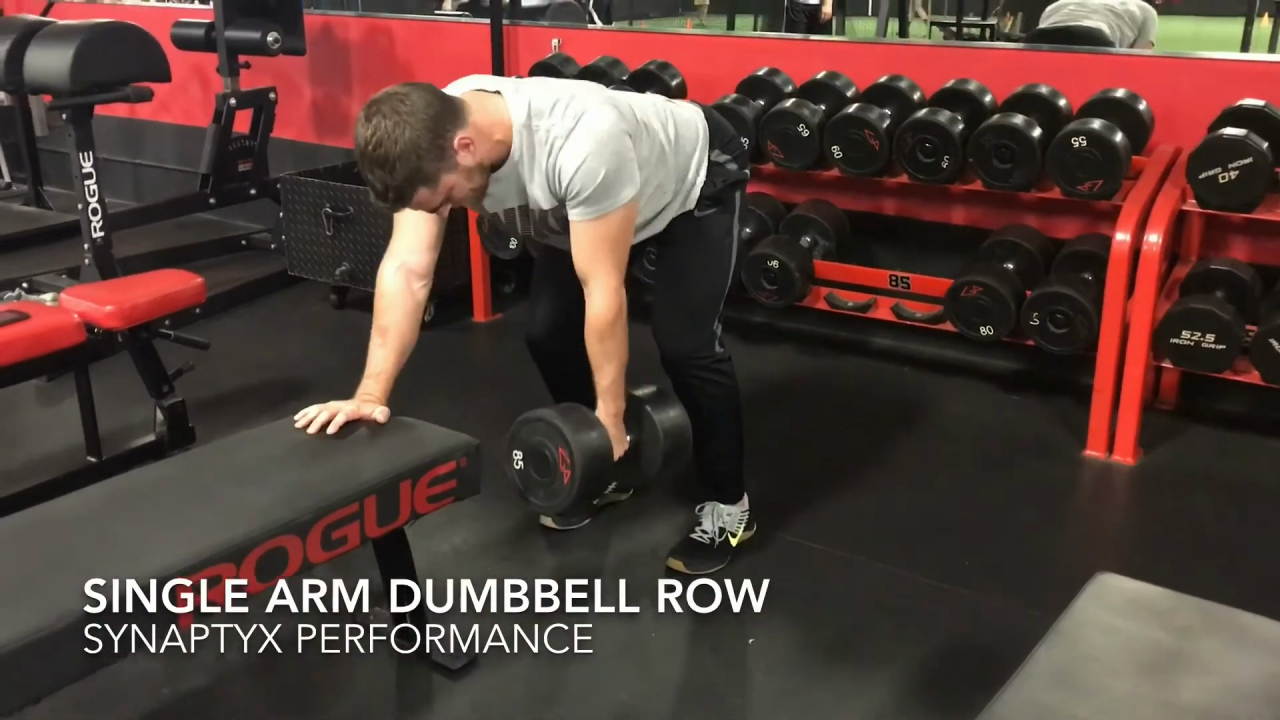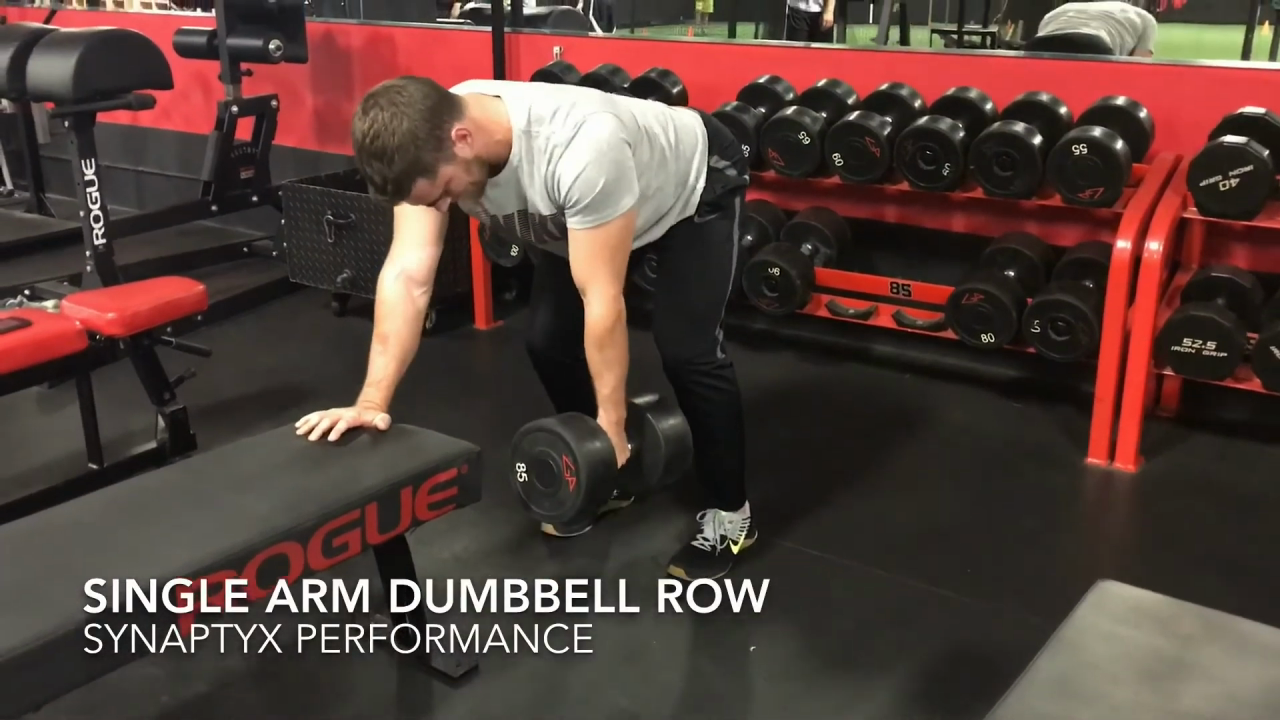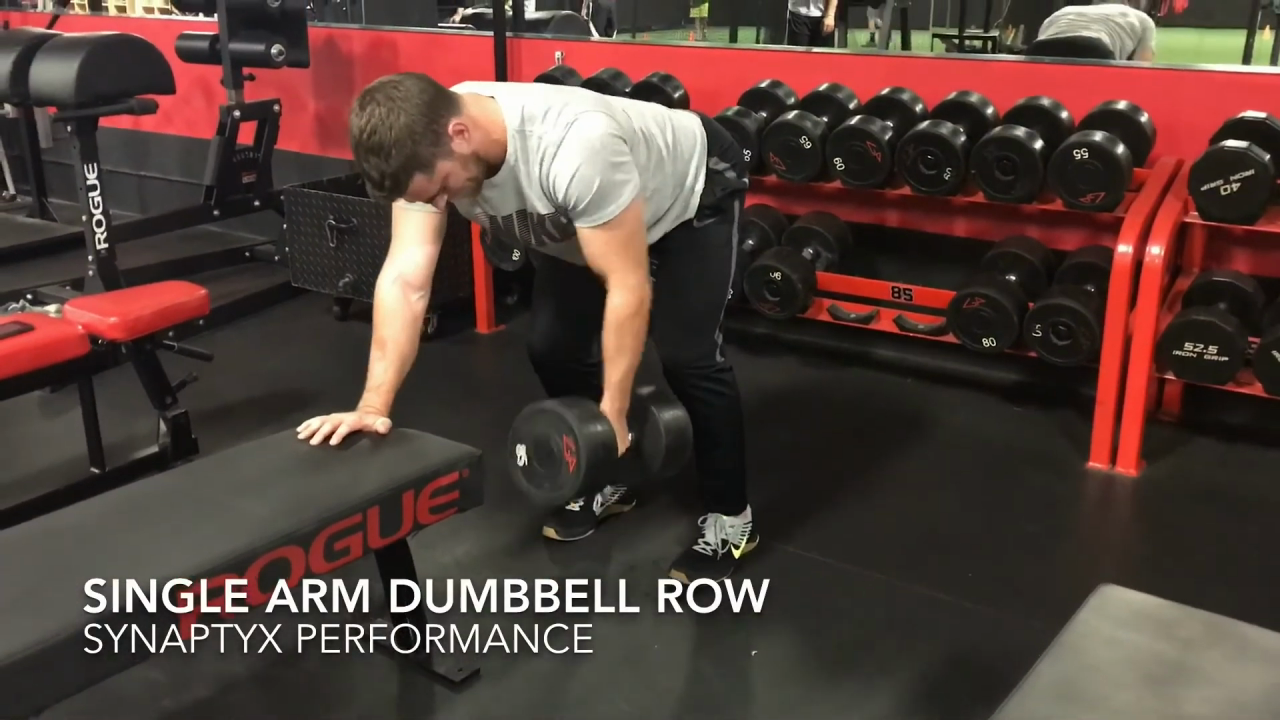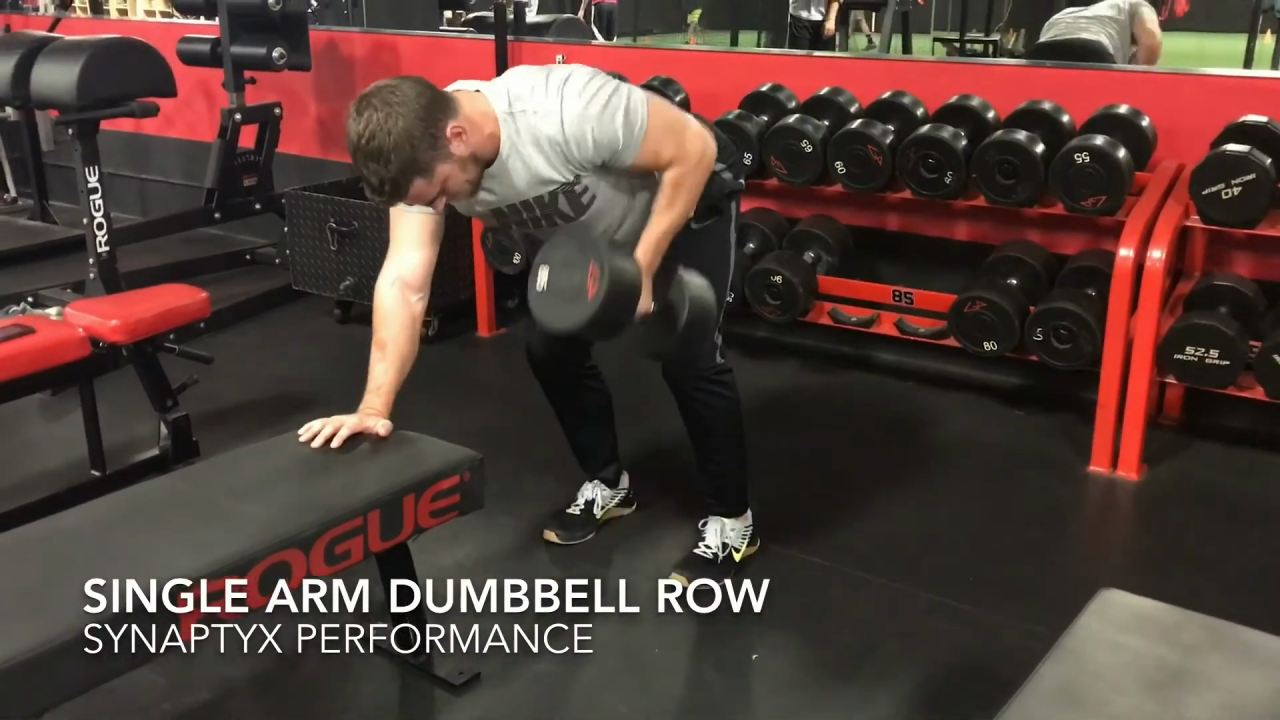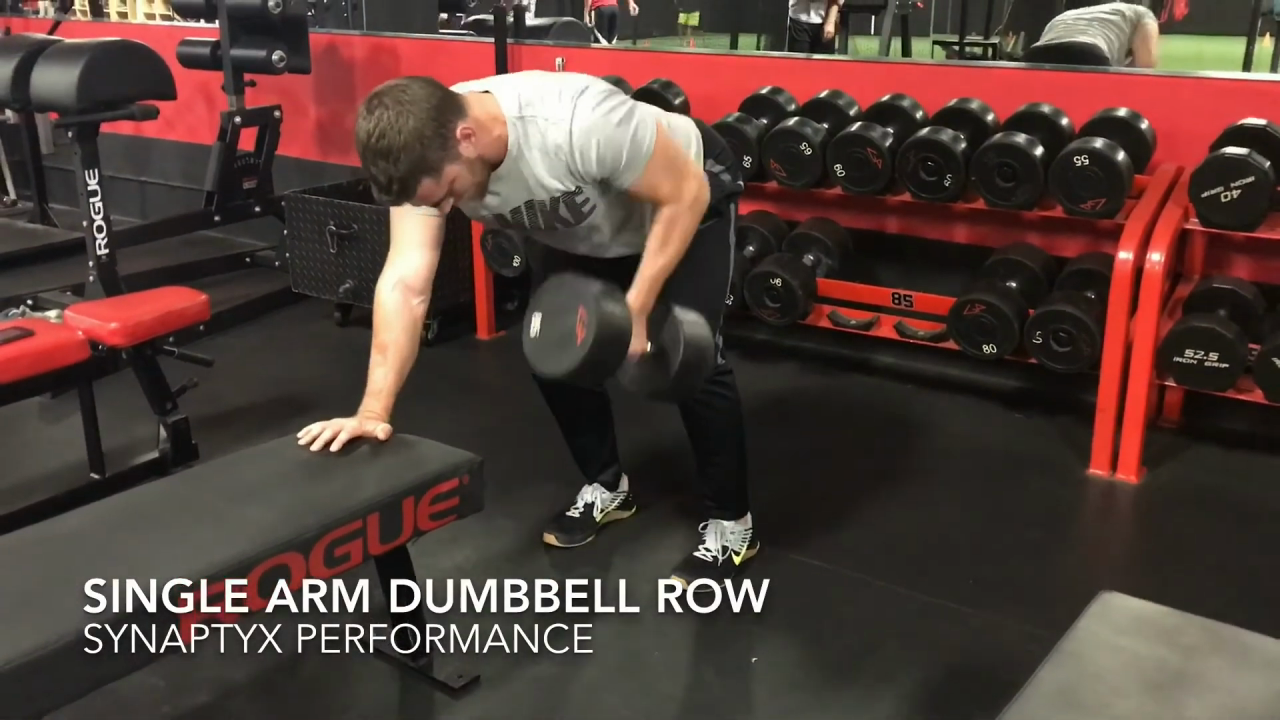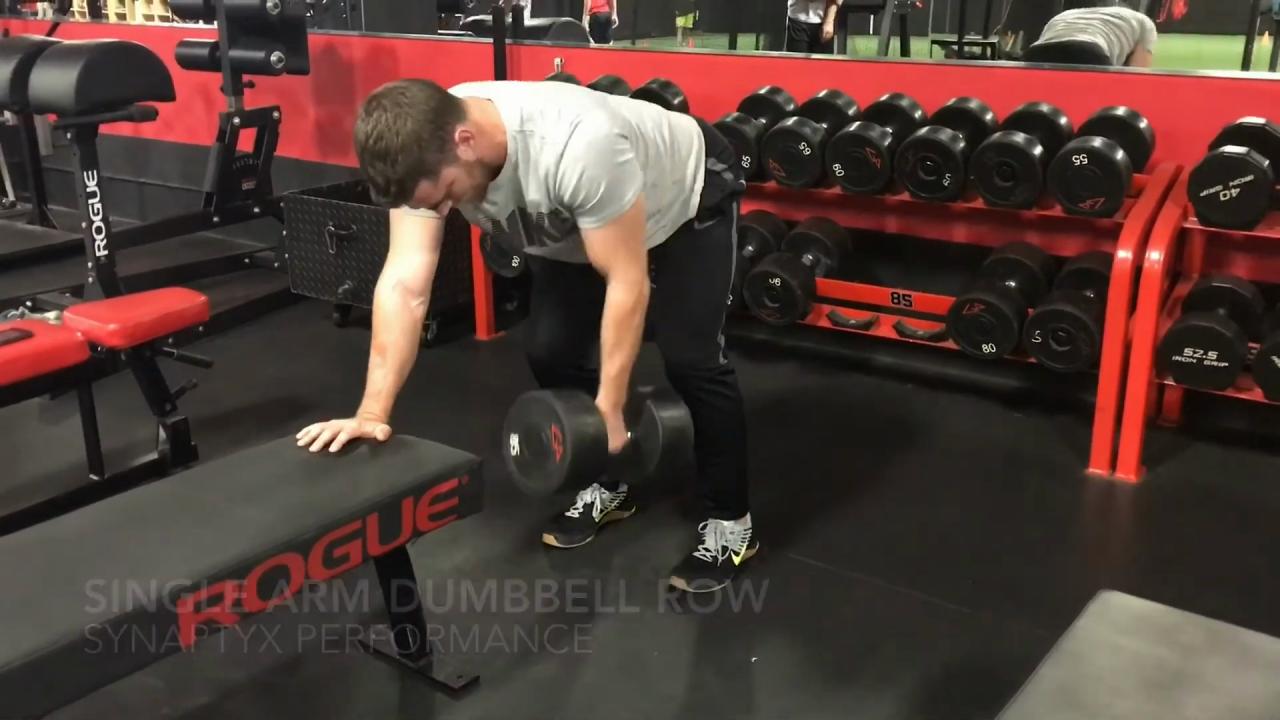
dt=0.4s
person 1, frame 1
left shoulder: (582, 141)
right shoulder: (428, 138)
left elbow: (604, 291)
right elbow: (407, 268)
left wrist: (611, 417)
right wrist: (371, 393)
left hip: (697, 176)
left knee: (683, 345)
right knee: (549, 335)
left ankle: (728, 505)
person 1, frame 2
left shoulder: (580, 148)
right shoulder: (427, 142)
left elbow: (602, 300)
right elbow: (408, 275)
left wrist: (612, 426)
right wrist: (372, 401)
left hip: (696, 184)
left knee: (686, 351)
right knee: (549, 344)
left ankle: (730, 513)
person 1, frame 3
left shoulder: (574, 146)
right shoulder: (423, 149)
left elbow: (629, 285)
right elbow: (405, 278)
left wrist: (615, 414)
right wrist: (373, 406)
left hip: (695, 187)
left knee: (686, 357)
right knee: (551, 349)
left ankle: (731, 519)
right ankle: (606, 481)
person 1, frame 4
left shoulder: (569, 113)
right shoulder: (420, 148)
left elbow: (694, 147)
right elbow: (404, 282)
left wrist: (642, 269)
right wrist: (373, 408)
left hip: (683, 197)
left knee: (688, 359)
right knee: (550, 350)
left ankle: (731, 522)
right ankle: (608, 484)
person 1, frame 5
left shoulder: (579, 123)
right shoulder: (427, 150)
left elbow: (686, 195)
right elbow: (406, 281)
left wrist: (636, 309)
right wrist: (374, 411)
left hip: (685, 201)
left ankle: (731, 524)
right ankle: (606, 487)
person 1, frame 6
left shoulder: (576, 147)
right shoulder: (425, 150)
left elbow: (628, 282)
right elbow: (405, 284)
left wrist: (610, 407)
right wrist: (373, 412)
left hip: (688, 194)
left knee: (689, 359)
right knee: (550, 352)
left ankle: (731, 523)
right ankle: (606, 488)
